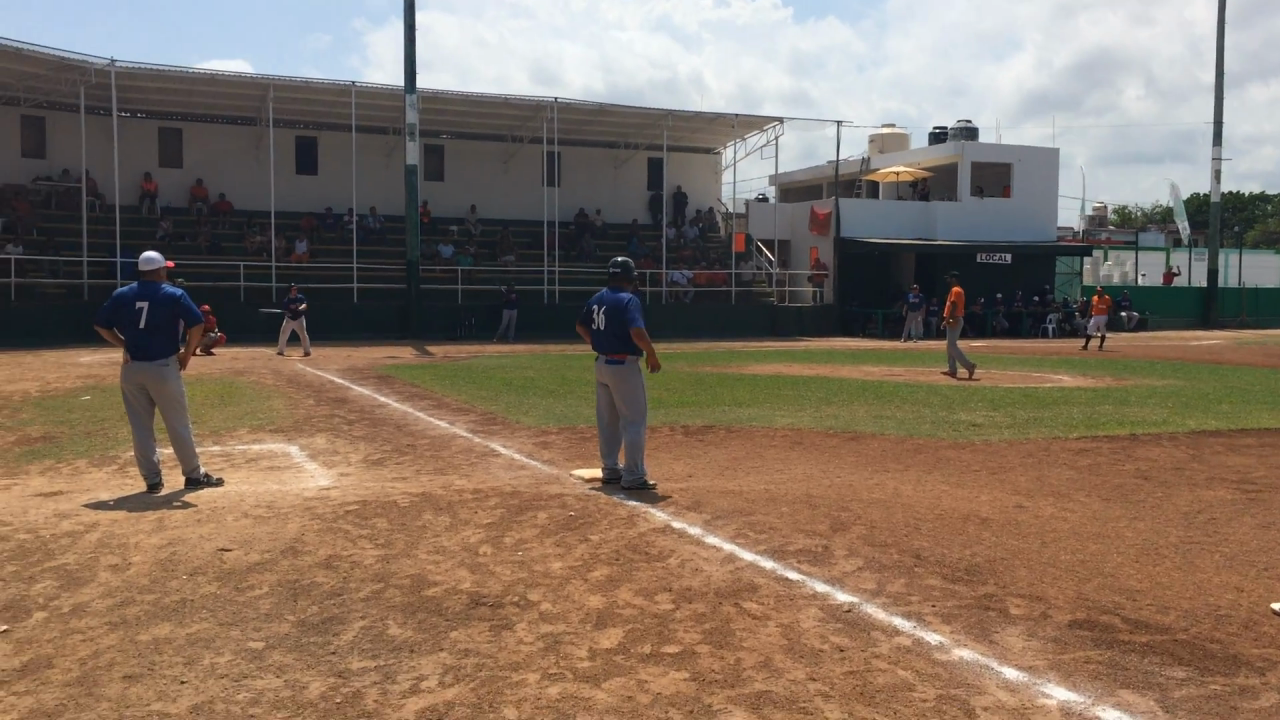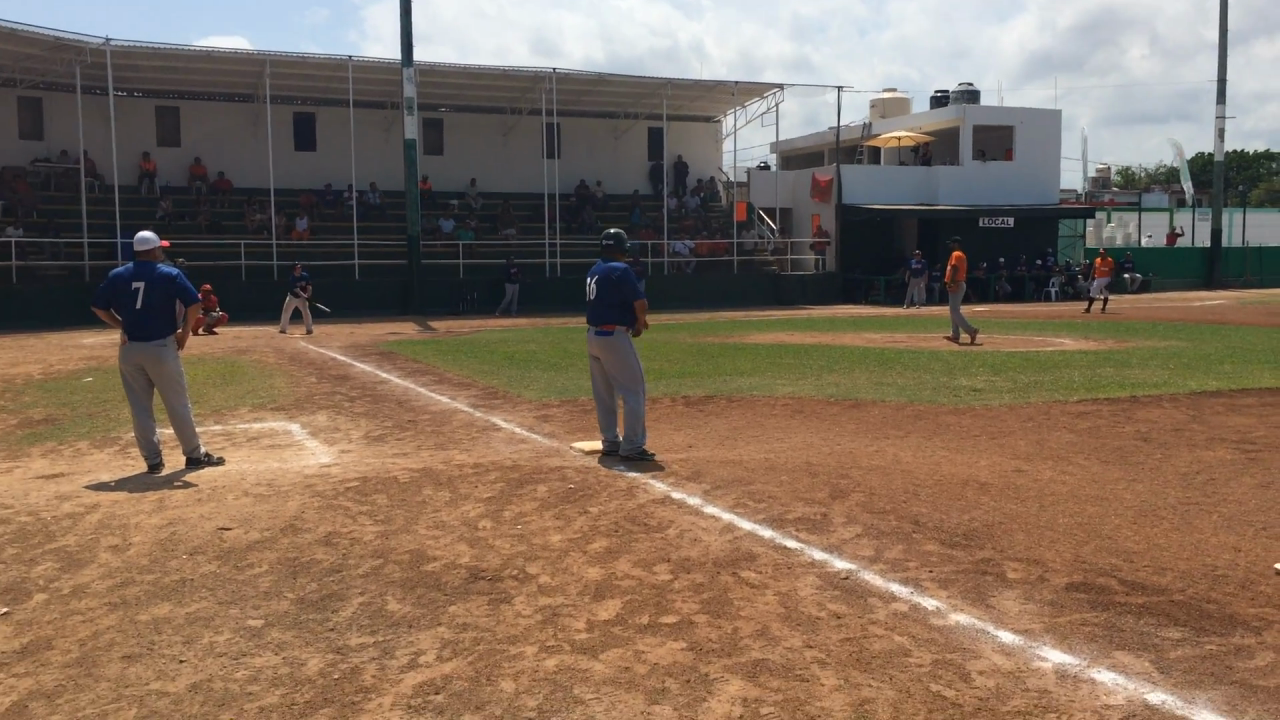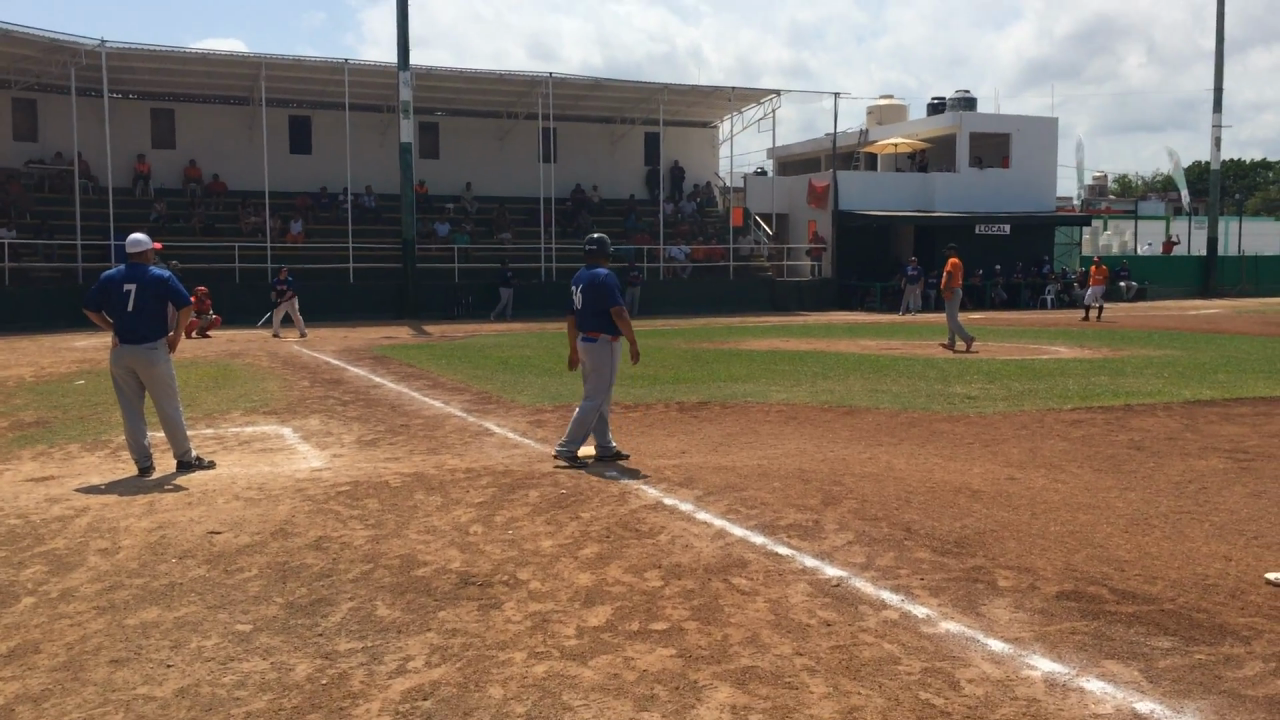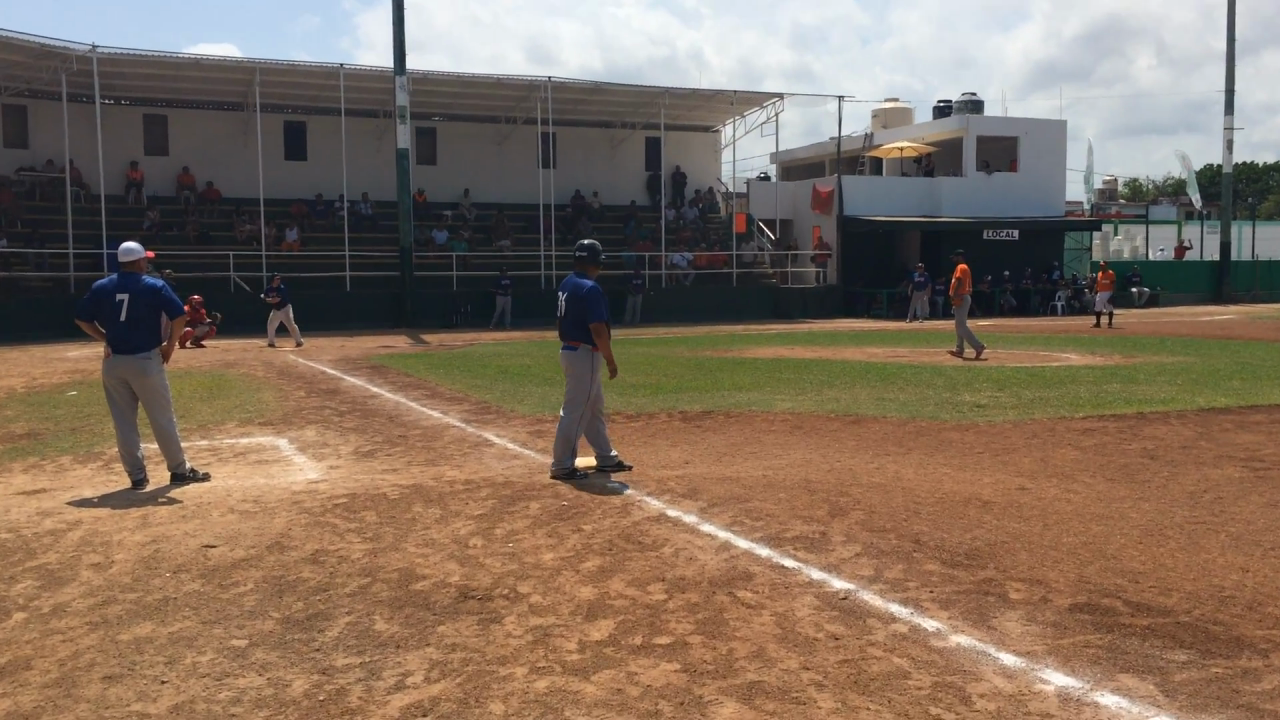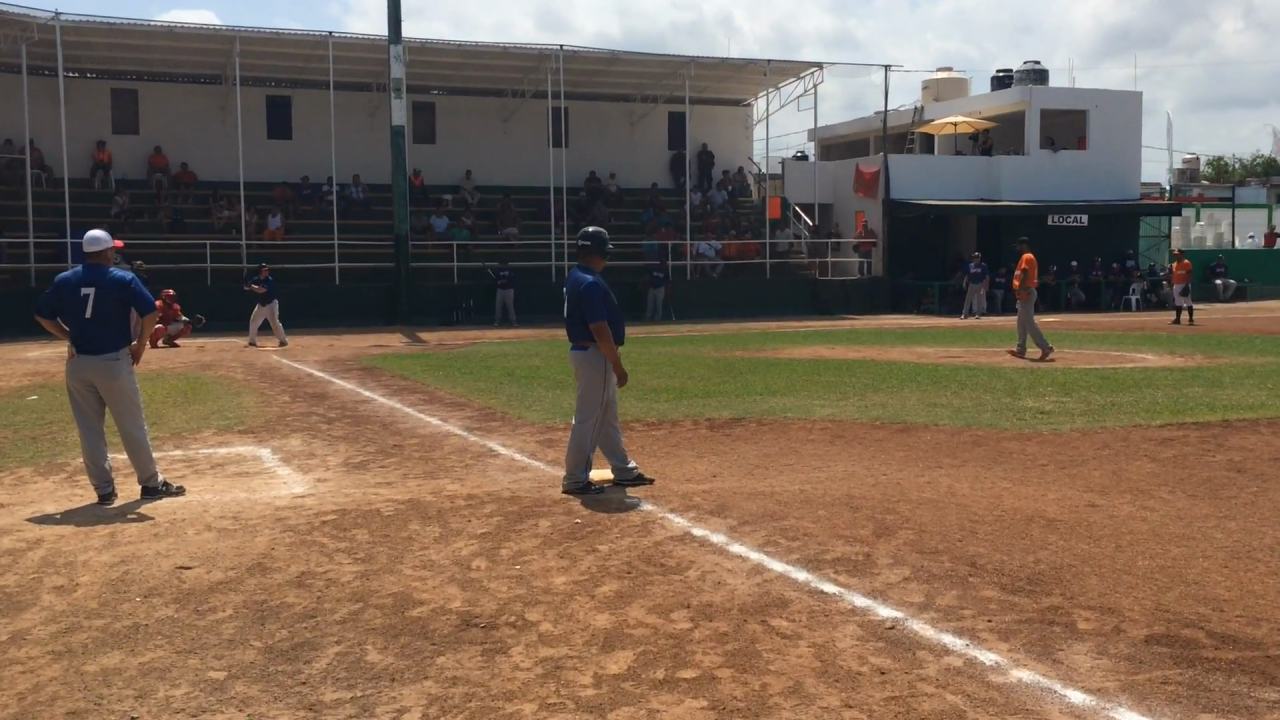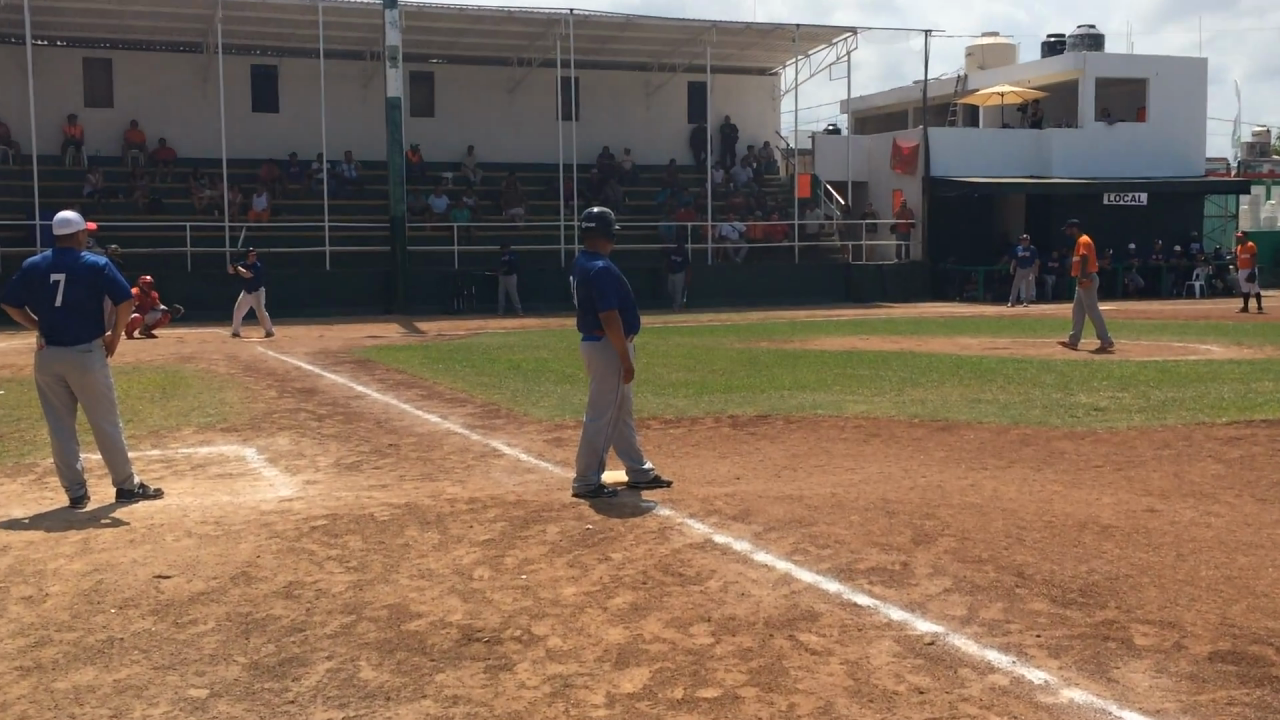
dt=0.4s
person 1, frame 1
left shoulder: (121, 295)
right shoulder: (174, 295)
left elbow: (101, 325)
right elbow: (197, 324)
left wrist: (125, 345)
right wrist: (187, 352)
left hip: (132, 368)
right hip: (164, 367)
left knee: (140, 427)
right knee: (178, 424)
left ankle: (152, 479)
right ankle: (194, 475)
person 1, frame 2
left shoulder: (117, 276)
right shoulder: (169, 274)
left elbow: (98, 306)
right elbow: (194, 303)
left wrist: (122, 326)
right wrist: (185, 332)
left hip: (130, 349)
right hip: (161, 347)
left knee: (140, 408)
right knee: (177, 404)
left ankle: (153, 460)
right ankle: (195, 454)
person 1, frame 3
left shoulder: (109, 278)
right shoulder: (161, 277)
left elbow: (89, 308)
right elbow: (185, 306)
left wrist: (113, 329)
right wrist: (176, 334)
left hip: (121, 352)
right hip: (153, 350)
left knee: (131, 411)
right knee: (169, 407)
left ankle: (143, 463)
right ankle: (185, 458)
person 1, frame 4
left shoulder: (101, 287)
right shoulder: (154, 286)
left elbow: (81, 319)
right elbow: (179, 316)
left wrist: (105, 339)
right wrist: (170, 344)
left hip: (113, 362)
right hip: (146, 360)
left knee: (124, 423)
right knee: (162, 419)
left ankle: (137, 476)
right ankle: (179, 470)
person 1, frame 5
left shoulder: (64, 280)
right shoulder: (123, 279)
left elbow: (43, 315)
right elbow: (150, 312)
left wrist: (70, 338)
right wrist: (140, 343)
left hip: (78, 364)
right hip: (114, 361)
left knee: (89, 430)
right knee: (132, 426)
left ankle: (104, 489)
right ankle: (151, 483)
person 1, frame 6
left shoulder: (33, 266)
right shoulder: (96, 264)
right elbow: (125, 300)
left wrist: (39, 328)
right wrist: (115, 335)
left hip: (47, 355)
right hip: (86, 353)
left knee: (60, 428)
right knee: (106, 424)
left ankle: (76, 492)
right ankle: (126, 485)
person 2, frame 1
left shoulder: (596, 299)
right shoulder: (627, 300)
left elbow: (581, 327)
right elbow: (637, 332)
right wrist: (652, 355)
left hip: (602, 364)
right hip: (623, 365)
left knee: (607, 420)
right knee: (633, 421)
left ankle: (610, 470)
right ankle: (633, 477)
person 2, frame 2
left shoulder: (594, 271)
right shoulder: (621, 270)
right elbow: (640, 305)
left wrist: (632, 322)
right wrist: (640, 323)
left hip: (594, 336)
right hip: (614, 337)
left knee: (604, 394)
right knee: (634, 389)
left ankle: (611, 442)
right ankle: (633, 446)
person 2, frame 3
left shoulder: (578, 278)
right shoulder: (604, 277)
left elbow: (572, 317)
right elbow: (619, 313)
left wrist: (573, 349)
right wrist: (633, 343)
left hip: (586, 342)
right hip: (603, 344)
left knee: (599, 398)
right knee: (594, 399)
left ankle: (605, 448)
right ankle: (567, 448)
person 2, frame 4
left shoulder: (567, 283)
right shoulder: (589, 288)
right elbow: (598, 329)
right wrist: (610, 360)
left hip: (572, 350)
right hip: (584, 354)
left knee: (593, 408)
right knee: (575, 411)
left ankle: (606, 458)
right ankle: (562, 466)
person 2, frame 5
left shoulder: (576, 277)
right shoulder: (590, 283)
right elbow: (600, 329)
right wrist: (617, 365)
left hip: (587, 352)
right hip: (594, 356)
left knee: (607, 415)
right knee: (588, 418)
left ankle: (624, 470)
right ankle: (575, 479)
person 2, frame 6
left shoulder: (582, 263)
right shoulder: (601, 269)
right elbow: (610, 318)
right wrist: (626, 358)
left hip: (597, 343)
right hip: (606, 347)
left knee: (621, 412)
right knee: (602, 415)
left ankle: (639, 472)
right ankle: (586, 482)
